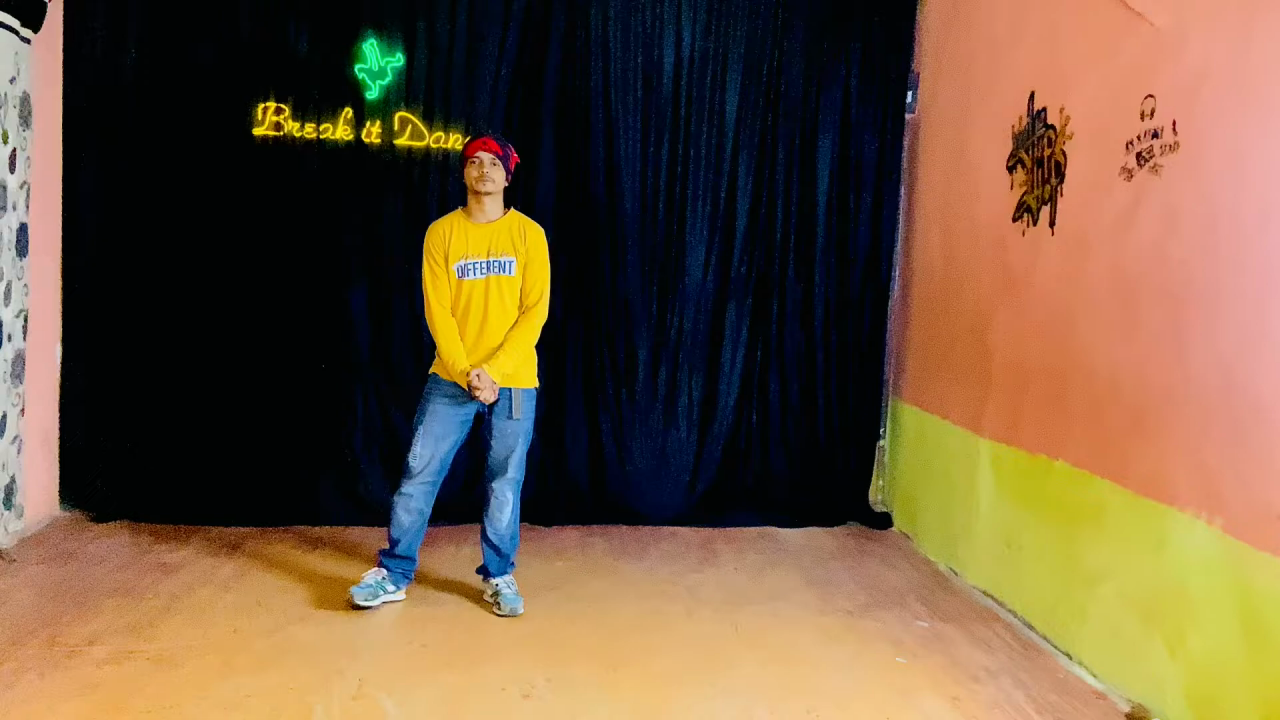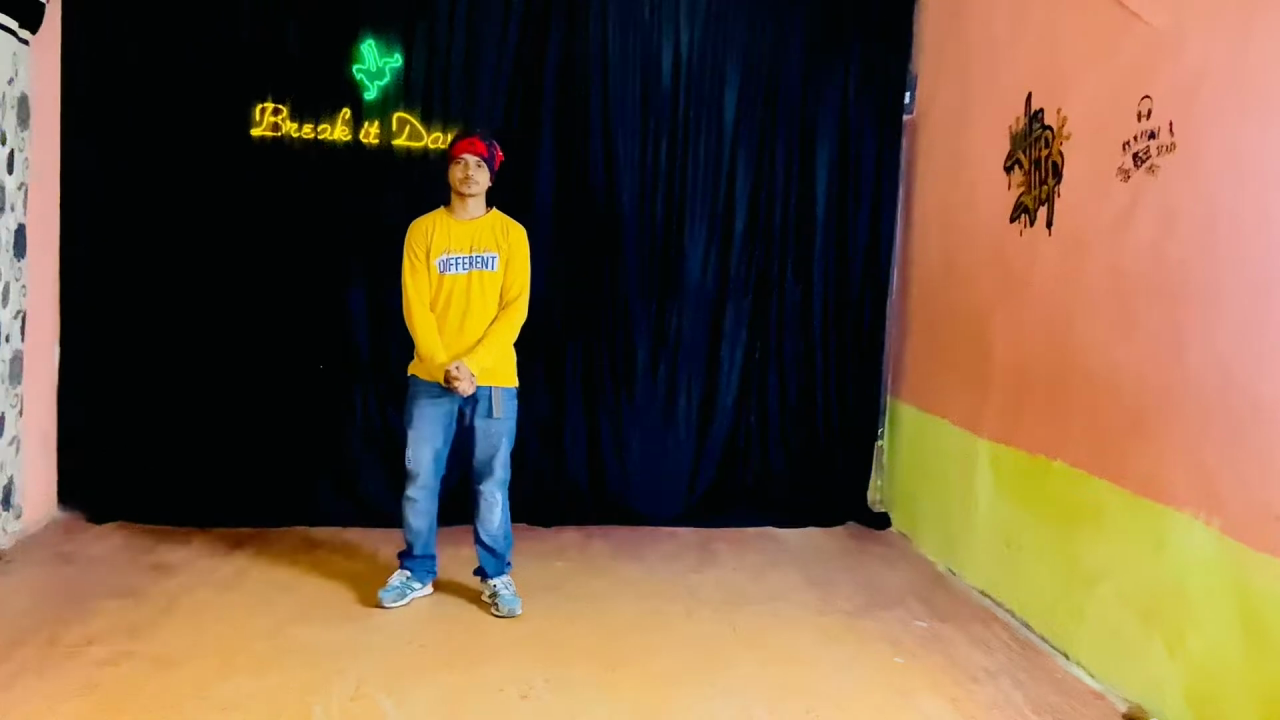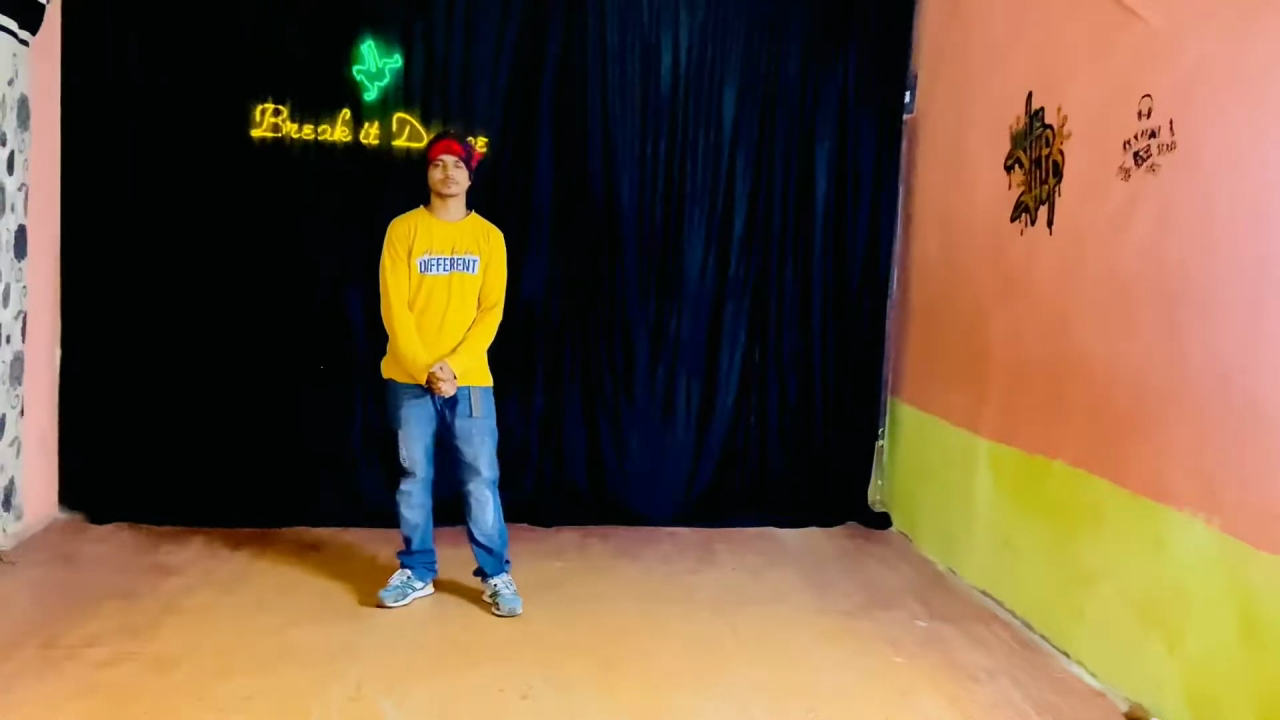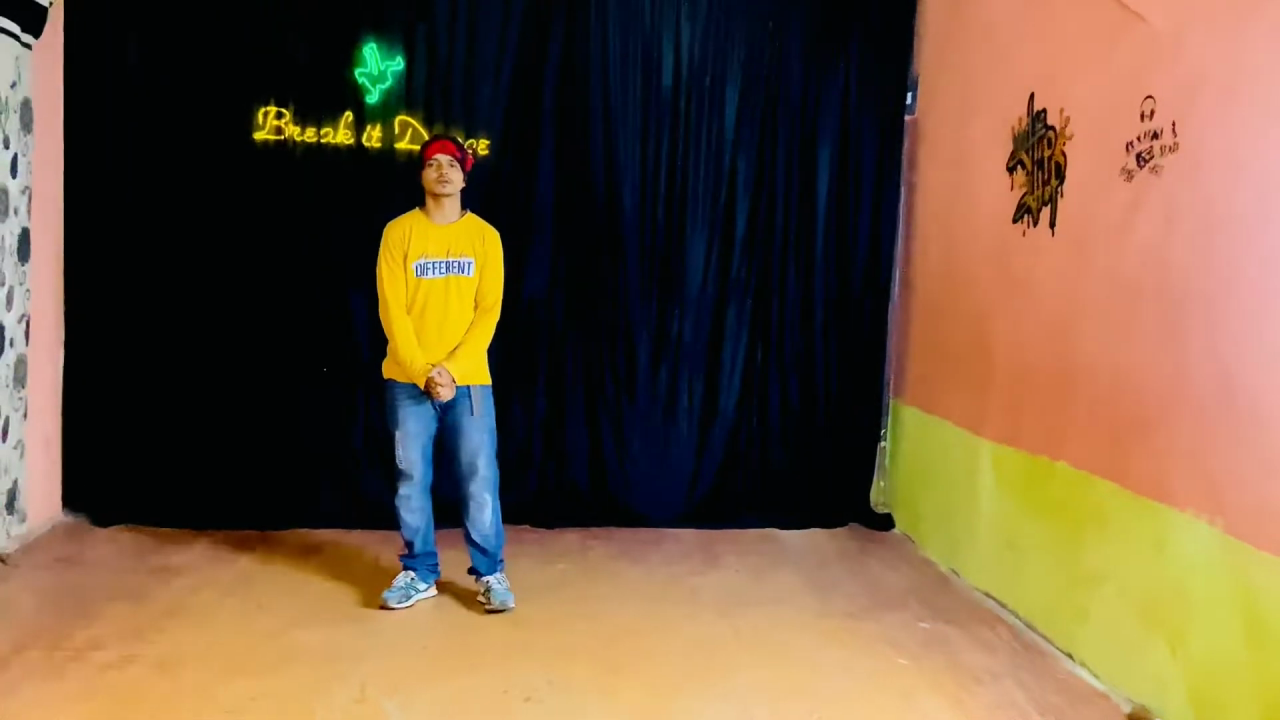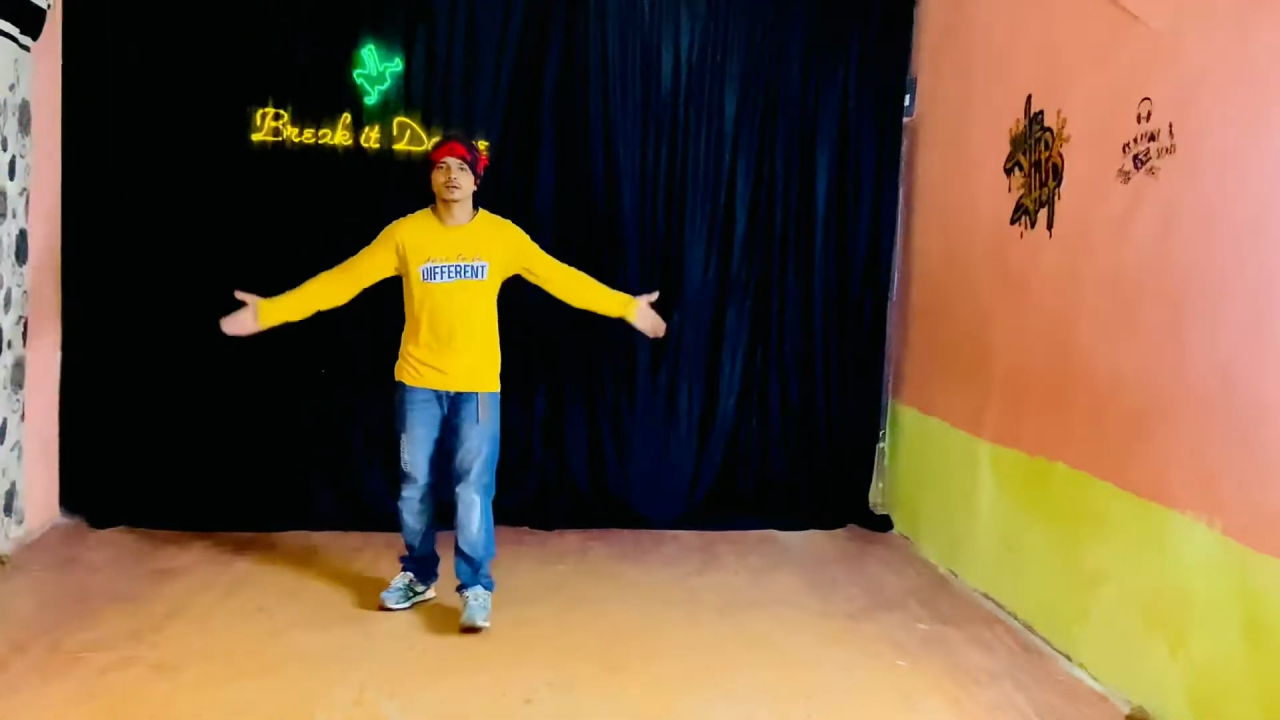
dt=0.4s
person 1, frame 1
left shoulder: (529, 234)
right shoulder: (441, 232)
left elbow: (536, 311)
right elbow: (438, 311)
left wrist: (495, 371)
right wrist: (466, 372)
left hip: (513, 378)
right hip: (450, 376)
left knee: (505, 479)
right knee: (420, 470)
left ankle: (498, 575)
right ankle: (394, 570)
person 1, frame 2
left shoulder: (511, 233)
right shoulder: (423, 230)
left elbow: (515, 308)
right elbow: (415, 308)
left wrist: (473, 364)
right wrist: (443, 368)
left hip: (493, 377)
right hip: (430, 377)
left knee: (492, 478)
right knee: (421, 476)
left ankle: (495, 576)
right ankle: (416, 571)
person 1, frame 3
left shoulder: (489, 237)
right shoulder: (403, 230)
left elbow: (490, 313)
right elbow: (394, 308)
left wrist: (453, 366)
right wrist: (425, 370)
left hip: (469, 377)
right hip: (409, 377)
left knee: (481, 477)
right knee: (415, 474)
left ankle: (496, 575)
right ankle: (417, 570)
person 1, frame 4
left shoulder: (484, 236)
right shoulder: (399, 232)
left elbow: (487, 313)
right elbow: (392, 311)
left wrist: (452, 370)
right wrist: (424, 373)
left hip: (469, 376)
right hip: (409, 378)
left knee: (480, 476)
right knee: (412, 477)
left ankle: (489, 573)
right ankle: (419, 572)
person 1, frame 5
left shoulder: (501, 234)
right shoulder: (404, 233)
left elbow: (555, 275)
right elbow: (346, 278)
left wrist: (622, 305)
right wrist: (273, 310)
left hip: (478, 383)
right hip: (419, 381)
left knee: (474, 485)
right knee: (415, 481)
left ankle: (475, 588)
right ankle: (418, 575)
